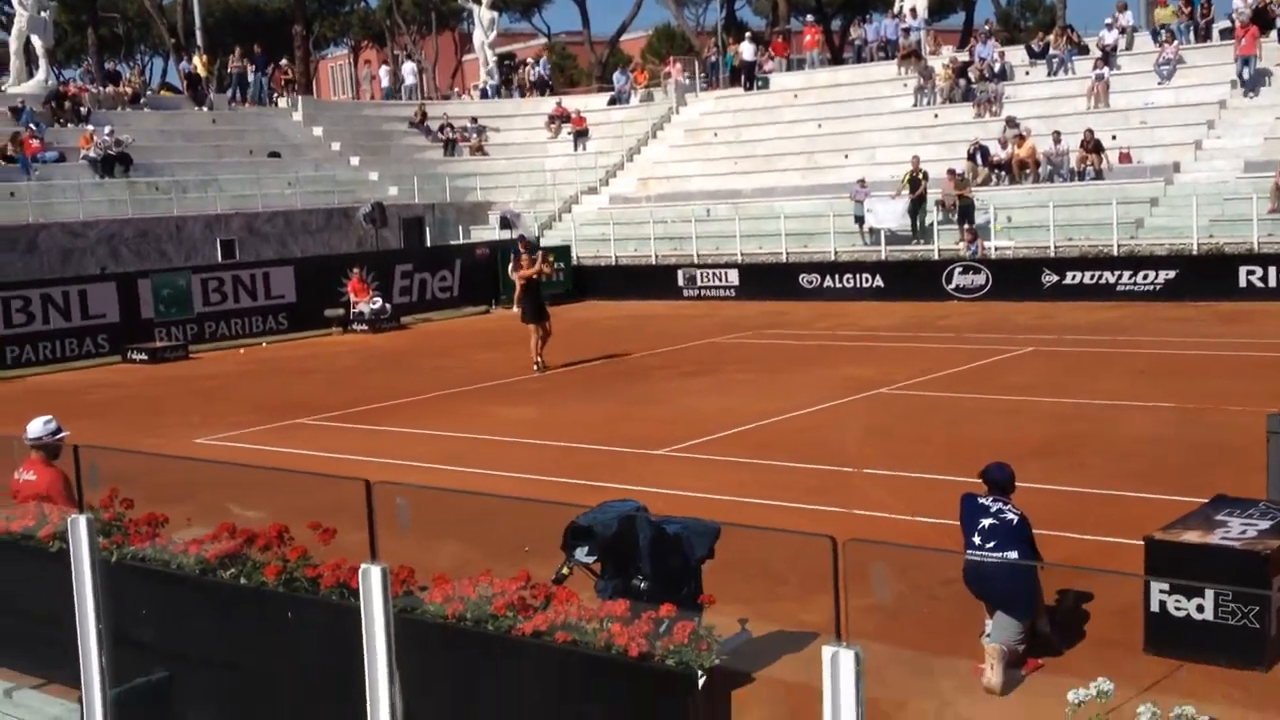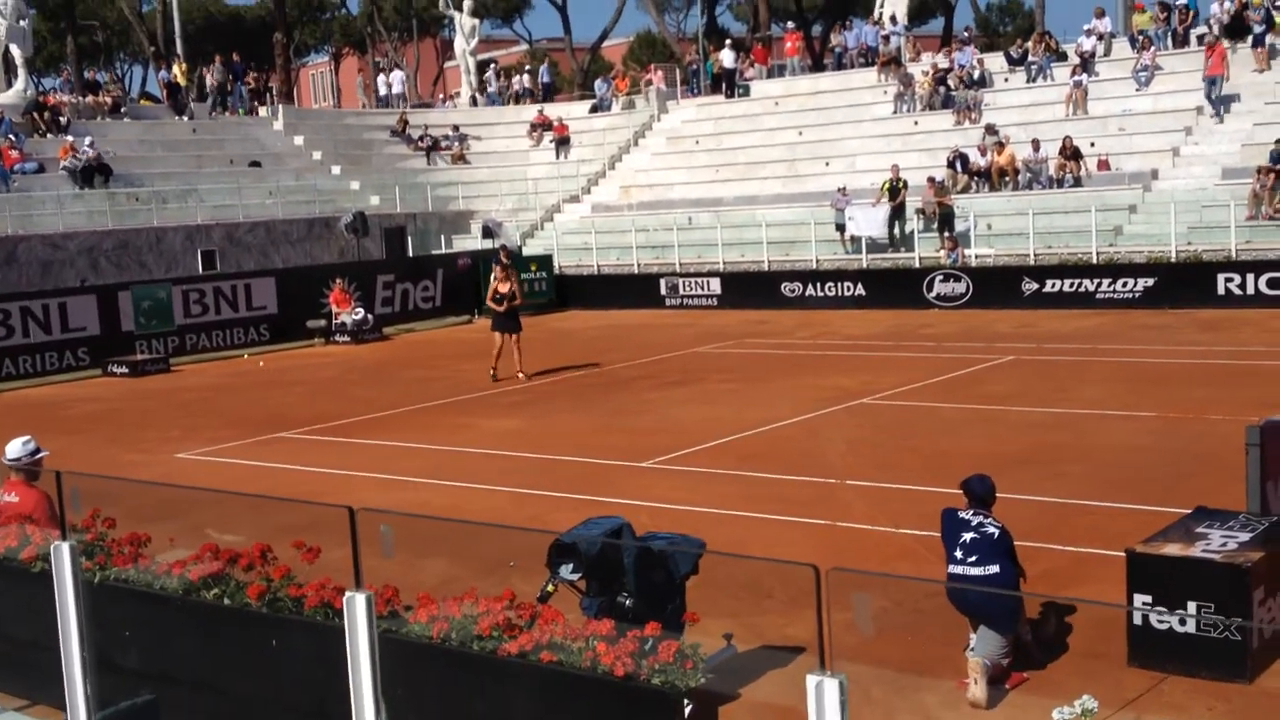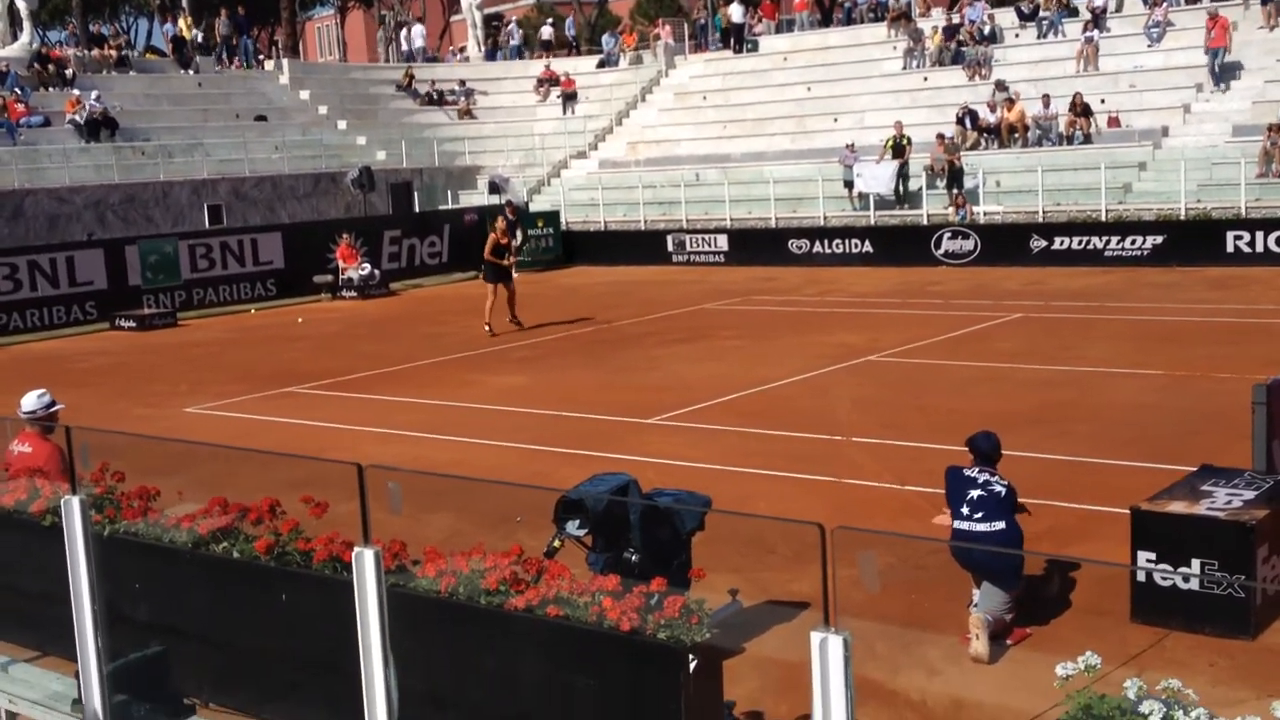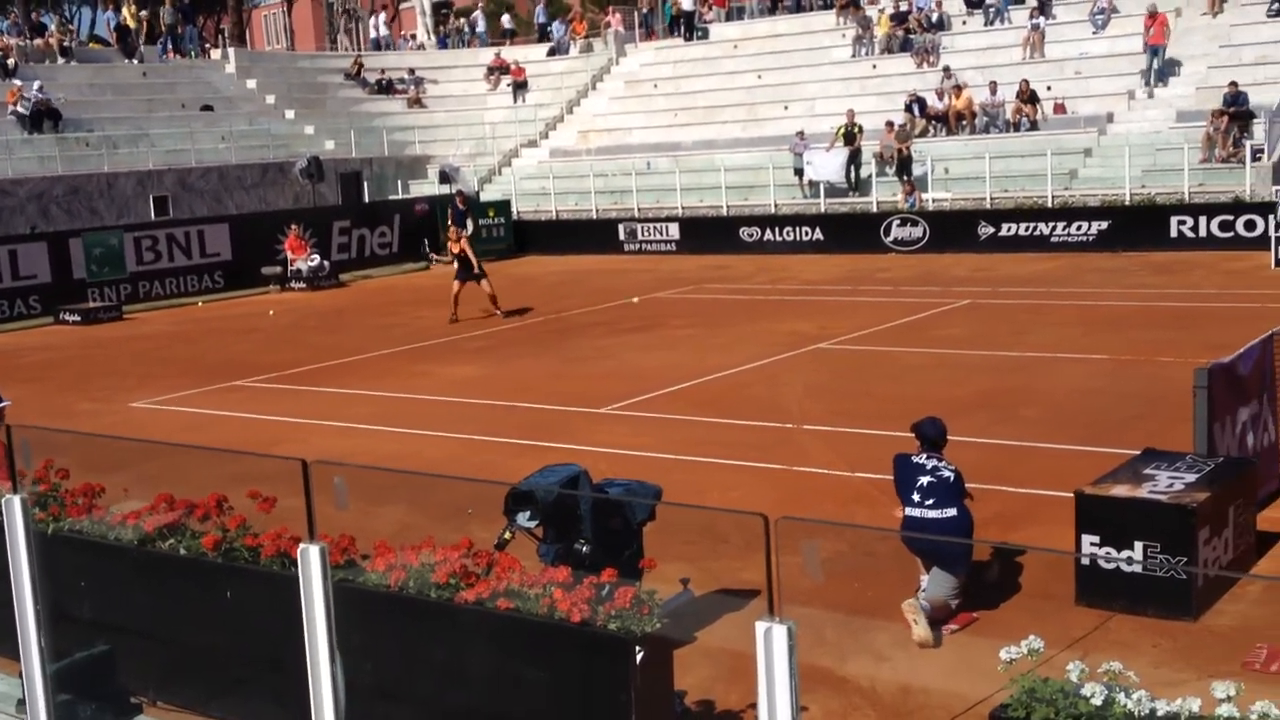
dt=0.7s
person 1, frame 1
left shoulder: (968, 502)
right shoulder: (1019, 518)
right elbow: (1033, 556)
right wrist: (1038, 564)
left hip: (977, 577)
right hip: (1012, 577)
left ankle: (993, 633)
right ankle: (1000, 647)
person 1, frame 2
left shoulder: (949, 517)
right shoulder: (1000, 531)
right elbow: (1013, 568)
right wrist: (1018, 572)
left hip: (959, 593)
right hip: (995, 594)
left ankle: (977, 647)
right ankle: (985, 663)
person 1, frame 3
left shoulder: (954, 474)
right shoulder: (1007, 488)
left hip: (963, 549)
right hip: (1002, 551)
right knee: (998, 612)
left ankle: (979, 601)
right ankle: (987, 620)
person 1, frame 4
left shoulder: (902, 462)
right shoulder: (954, 473)
left hip: (914, 535)
right hip: (953, 538)
right knee: (943, 601)
left ankle: (926, 585)
right ankle: (923, 605)
